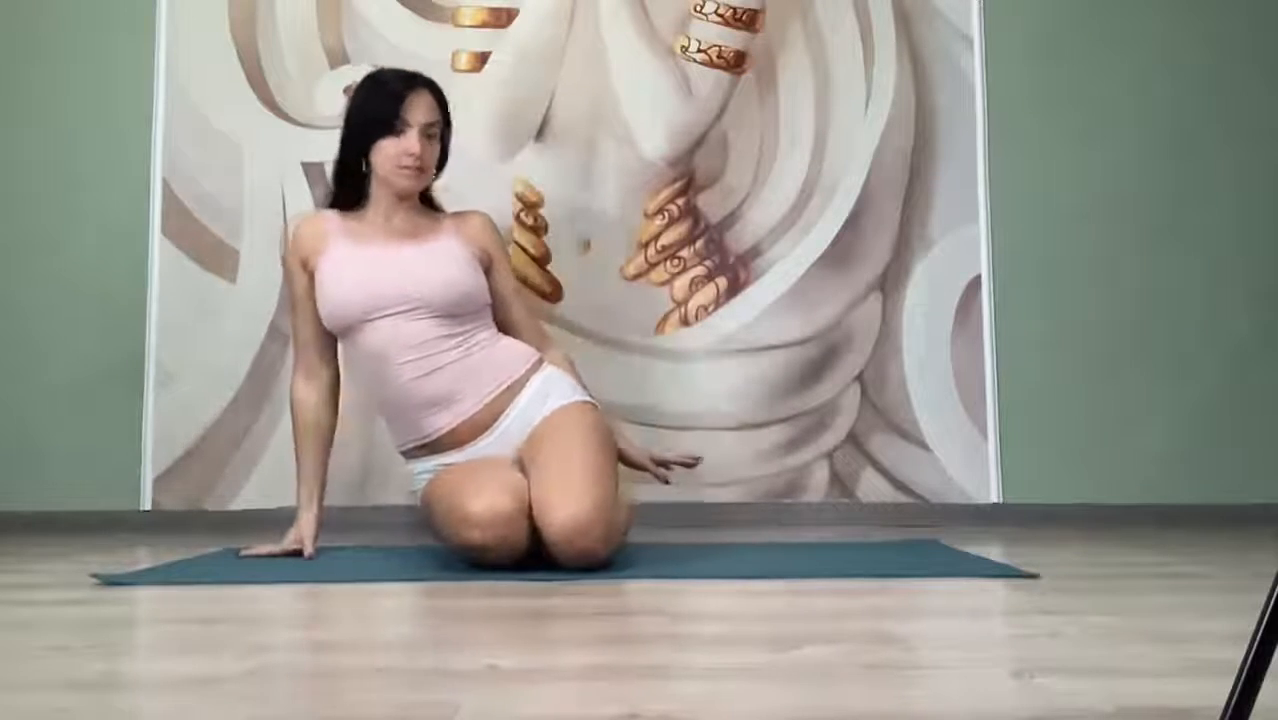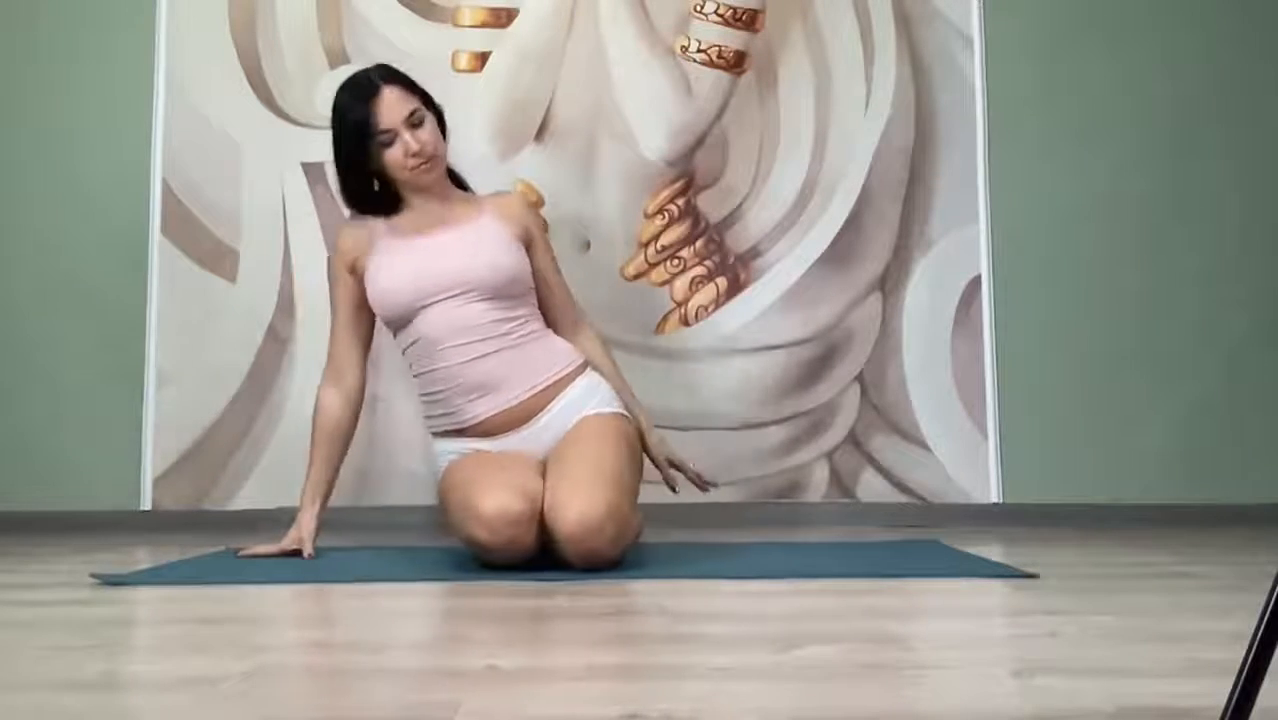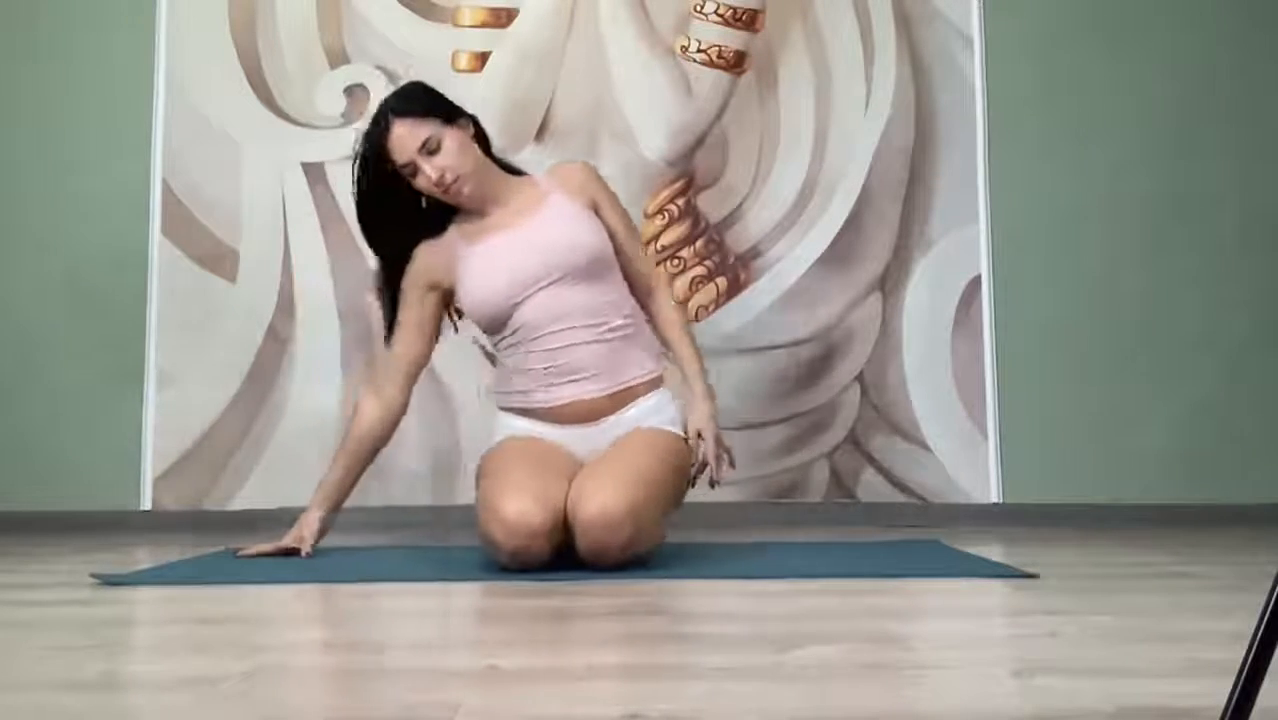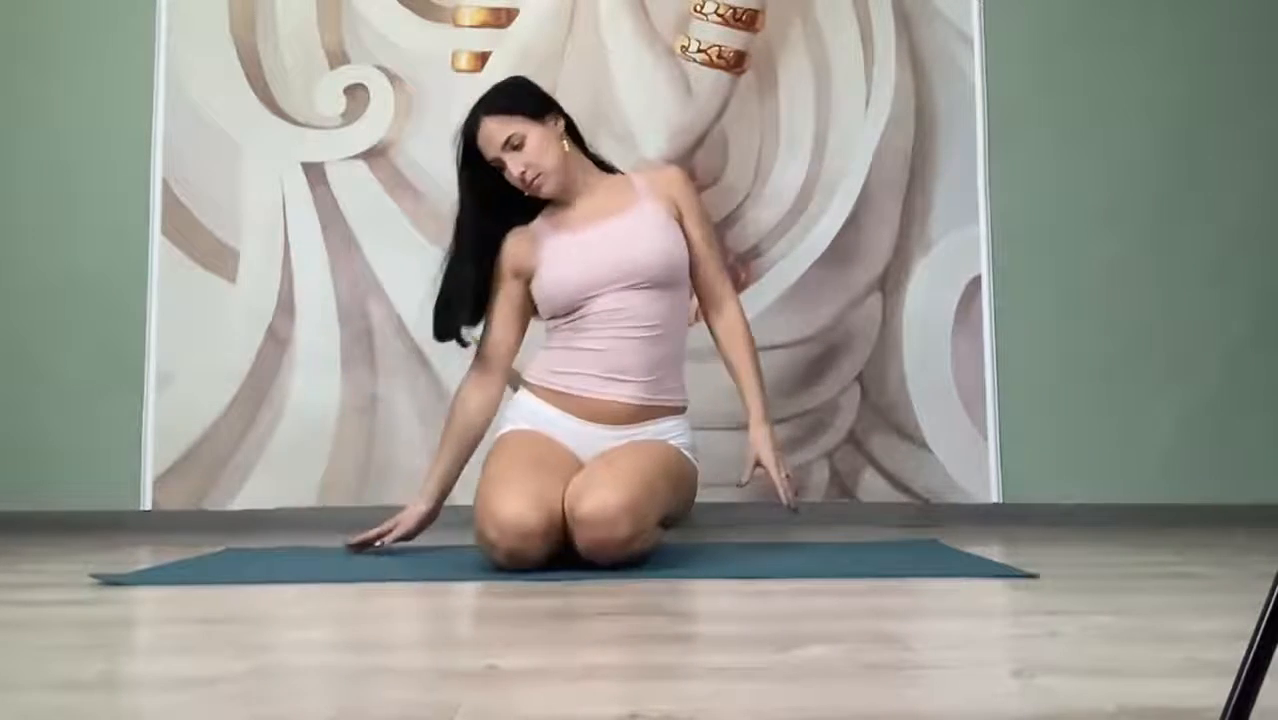
dt=0.5s
person 1, frame 1
left shoulder: (473, 231)
right shoulder: (312, 238)
left elbow: (541, 344)
right elbow: (313, 378)
left wrist: (616, 439)
right wrist: (308, 510)
left hip: (537, 406)
right hip: (447, 462)
left knee: (579, 537)
right knee: (492, 528)
left ankle: (608, 503)
right ankle: (530, 506)
person 1, frame 2
left shoulder: (511, 212)
right shoulder: (357, 243)
left elbow: (575, 327)
right elbow: (342, 382)
left wrist: (646, 428)
right wrist: (309, 510)
left hip: (574, 407)
right hip: (472, 447)
left knee: (589, 535)
right knee: (501, 528)
left ankle: (609, 501)
right ankle: (549, 505)
person 1, frame 3
left shoulder: (573, 184)
right shoulder: (435, 260)
left elbow: (655, 292)
right elbow: (385, 392)
left wrist: (700, 394)
right wrist: (320, 510)
left hip: (640, 416)
right hip: (530, 432)
left knee: (605, 531)
right knee: (519, 535)
left ankle: (639, 505)
right ankle: (569, 503)
person 1, frame 4
left shoulder: (664, 187)
right shoulder: (521, 245)
left elbow: (720, 306)
right elbow: (486, 374)
left wrist: (759, 424)
right wrist: (429, 497)
left hip: (651, 433)
right hip: (544, 421)
left knee: (601, 521)
right knee: (509, 532)
left ankle: (641, 513)
right ankle: (566, 511)
